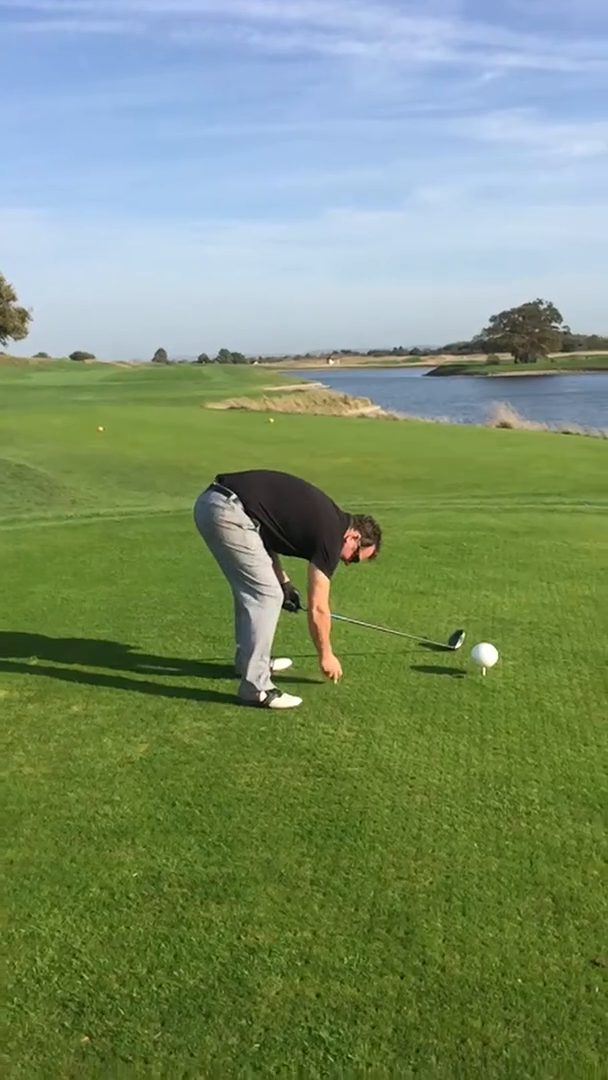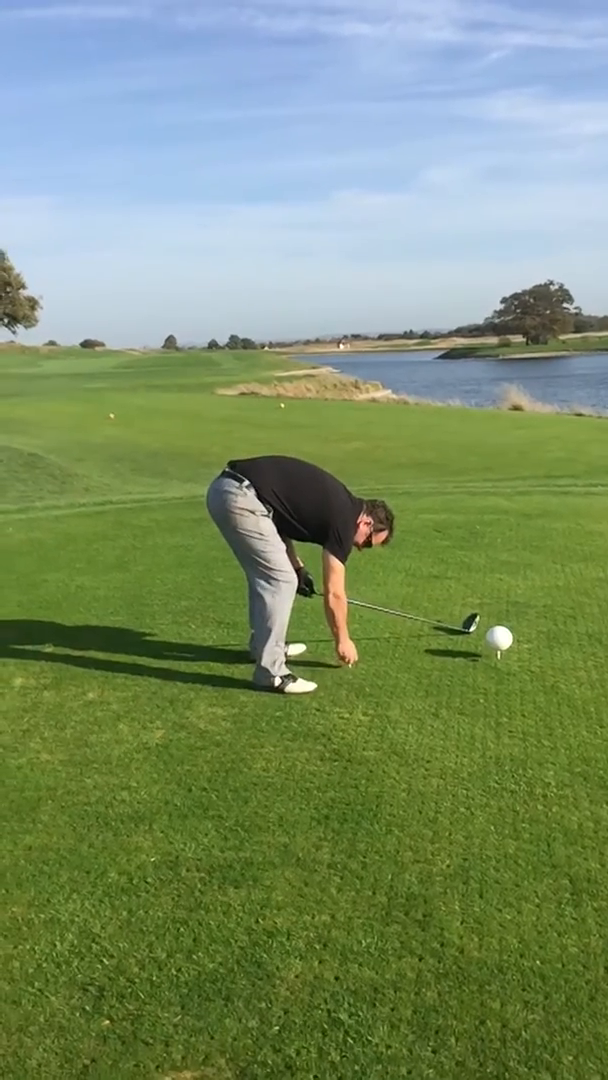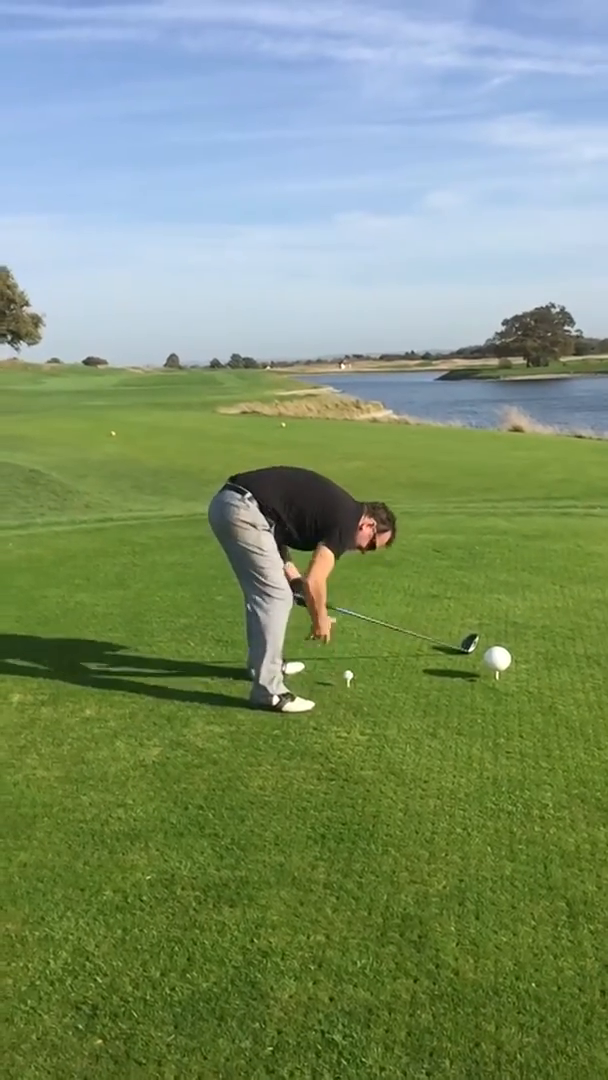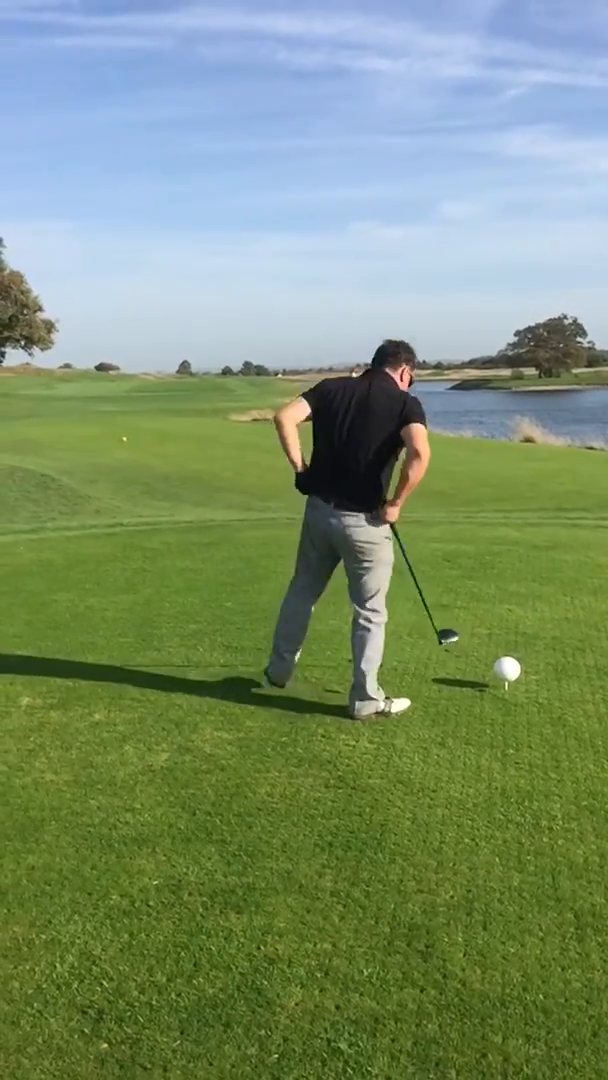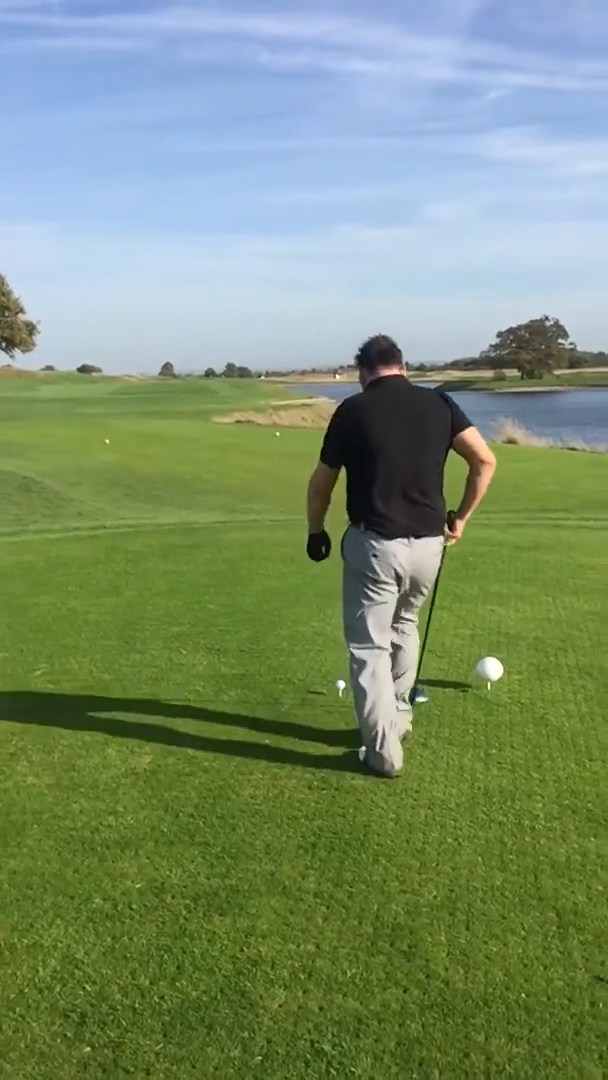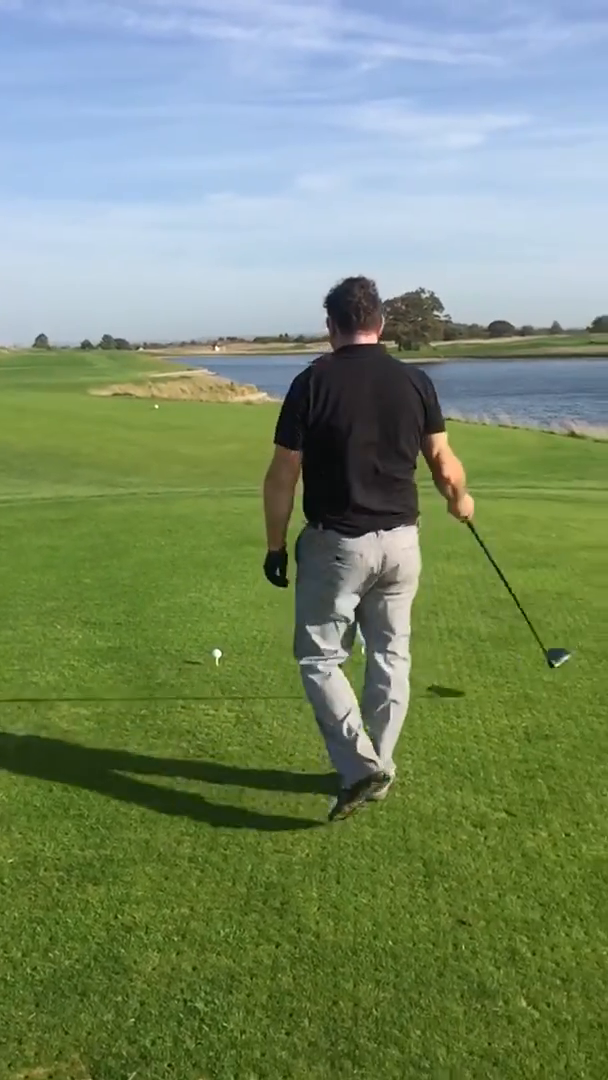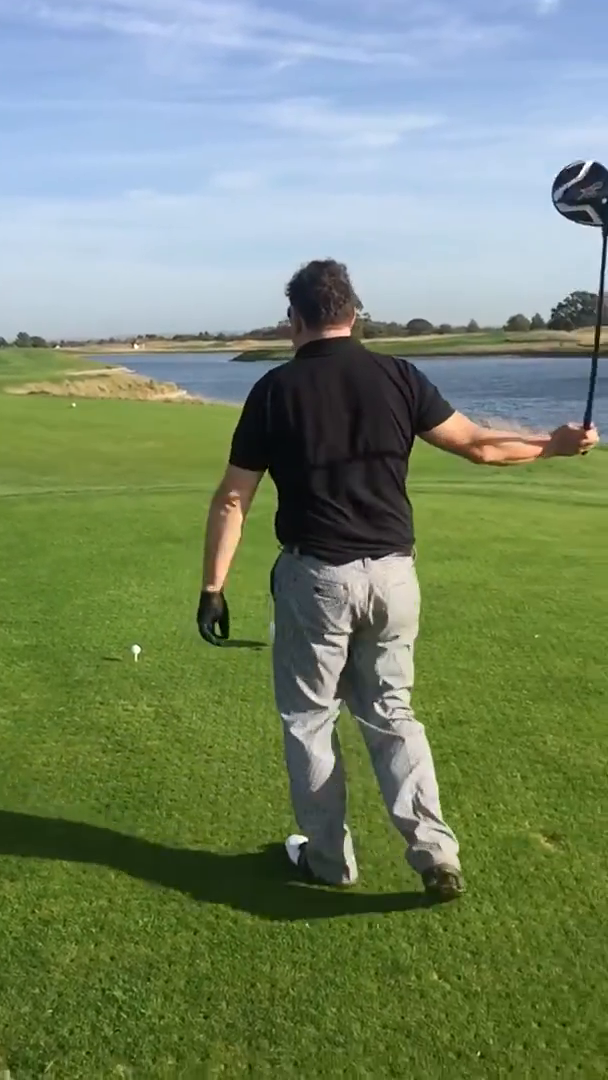
dt=0.7s
person 1, frame 1
left shoulder: (323, 516)
right shoulder: (330, 533)
right elbow: (317, 608)
left wrist: (283, 583)
right wrist: (326, 656)
left hip: (211, 501)
right hip: (228, 511)
left knee: (251, 588)
right knee: (266, 595)
left ankle: (249, 658)
right ankle: (256, 687)
person 1, frame 2
left shoulder: (336, 503)
right shoulder: (343, 519)
right elbow: (334, 594)
left wrist: (297, 567)
right wrist: (343, 640)
left hip: (224, 488)
right hip: (240, 497)
left knee: (265, 573)
right knee: (281, 581)
left ankle: (264, 644)
right ankle: (270, 672)
person 1, frame 3
left shoulder: (334, 505)
right shoulder: (345, 518)
right elbow: (315, 586)
left wrist: (293, 578)
right wrist: (320, 621)
left hip: (226, 502)
right hip: (243, 510)
left knee: (263, 591)
right knee: (275, 598)
left ankle: (263, 664)
right ankle: (267, 690)
person 1, frame 4
left shoulder: (331, 389)
right shoulder: (405, 402)
left elbow: (285, 417)
right elbow: (420, 453)
left wrist: (300, 468)
right wrist: (396, 502)
left hip: (320, 509)
right hip: (364, 519)
left knee: (303, 588)
right knee: (370, 612)
left ankle: (279, 668)
right ankle: (366, 699)
person 1, frame 5
left shoulder: (352, 411)
right shoulder: (439, 403)
left elbow: (320, 485)
right elbow: (485, 462)
left wrist: (316, 531)
right wrist: (462, 518)
left hip: (374, 545)
right hip: (427, 544)
left knee: (369, 648)
right knee: (403, 628)
left ankle: (383, 752)
right ankle: (397, 710)
person 1, frame 6
left shoulder: (313, 382)
right shoulder: (416, 382)
left elbow: (281, 477)
right elbow: (445, 467)
left wrist: (276, 547)
right wrist: (461, 502)
left hip: (336, 542)
right hip: (400, 542)
left knee: (319, 658)
right knee: (390, 658)
left ankle: (359, 762)
right ankle: (377, 763)
person 1, frame 7
left shoulder: (276, 390)
right shoulder: (397, 376)
left elbow: (233, 499)
right elbow: (478, 443)
left wrist: (213, 588)
right wrist: (552, 445)
left hip: (316, 577)
right hip: (392, 571)
left knee: (308, 717)
right knee: (392, 711)
left ankle: (329, 855)
right ankle: (433, 847)
